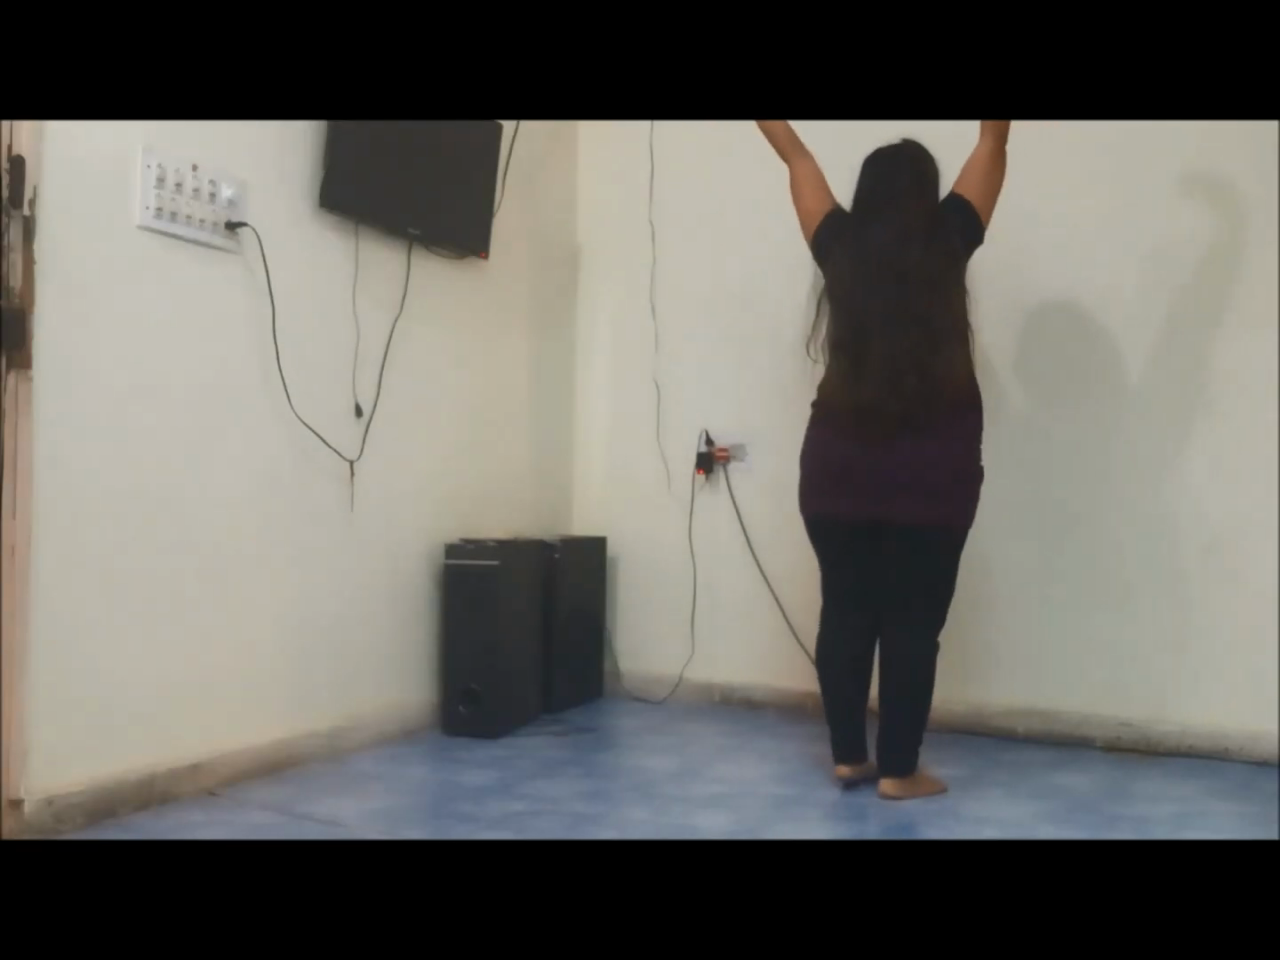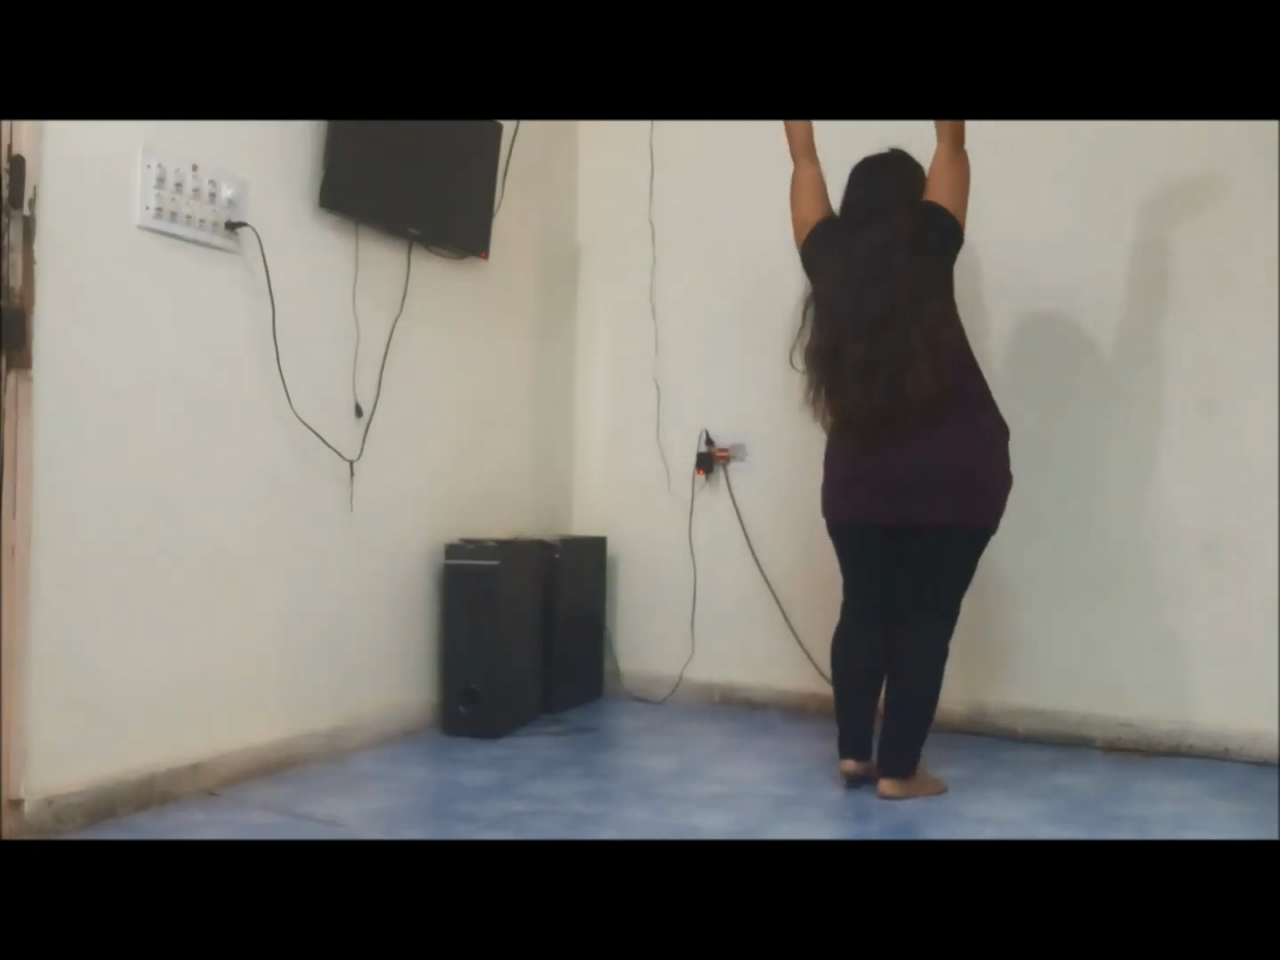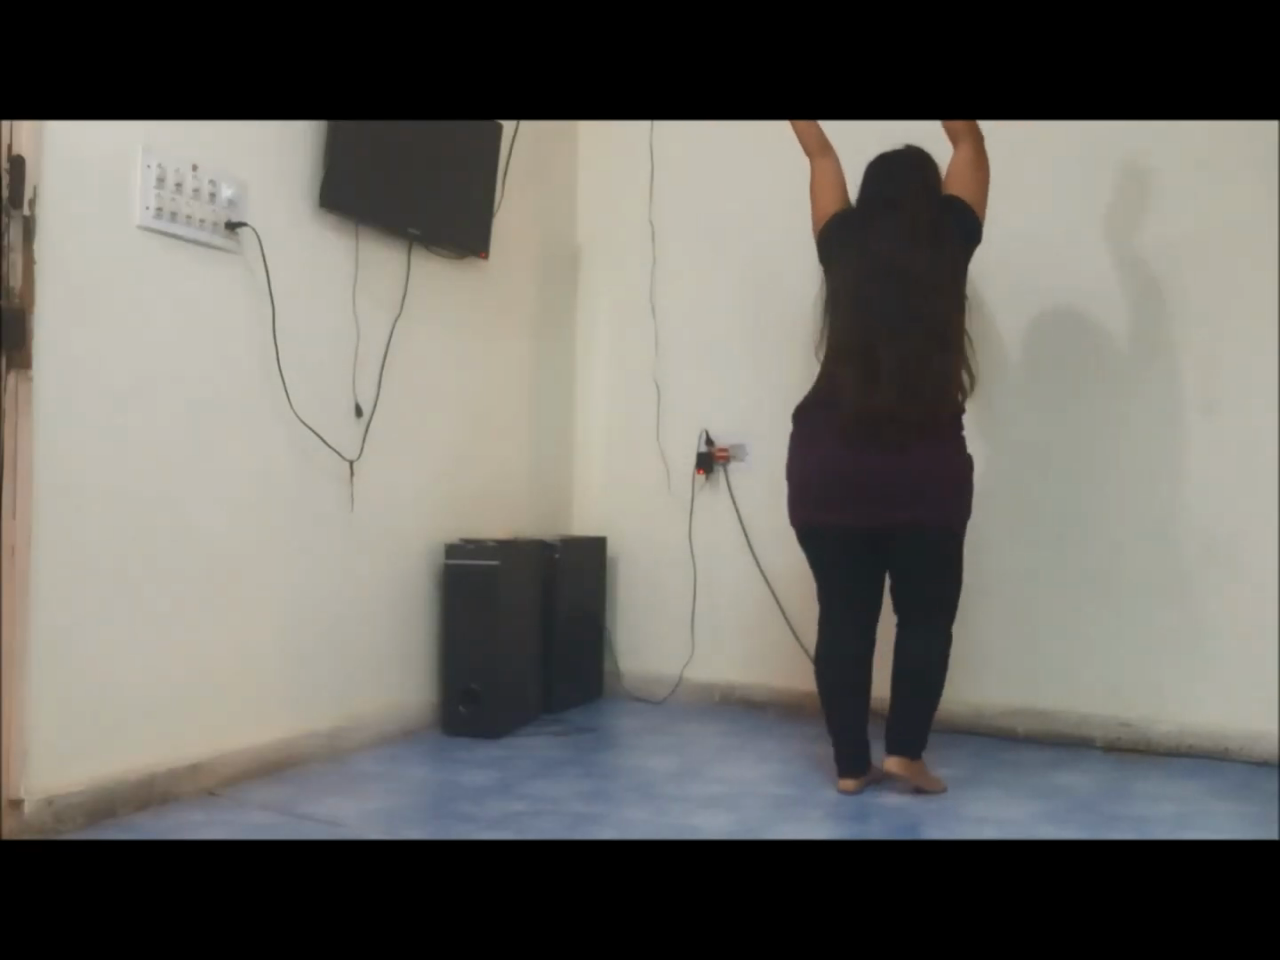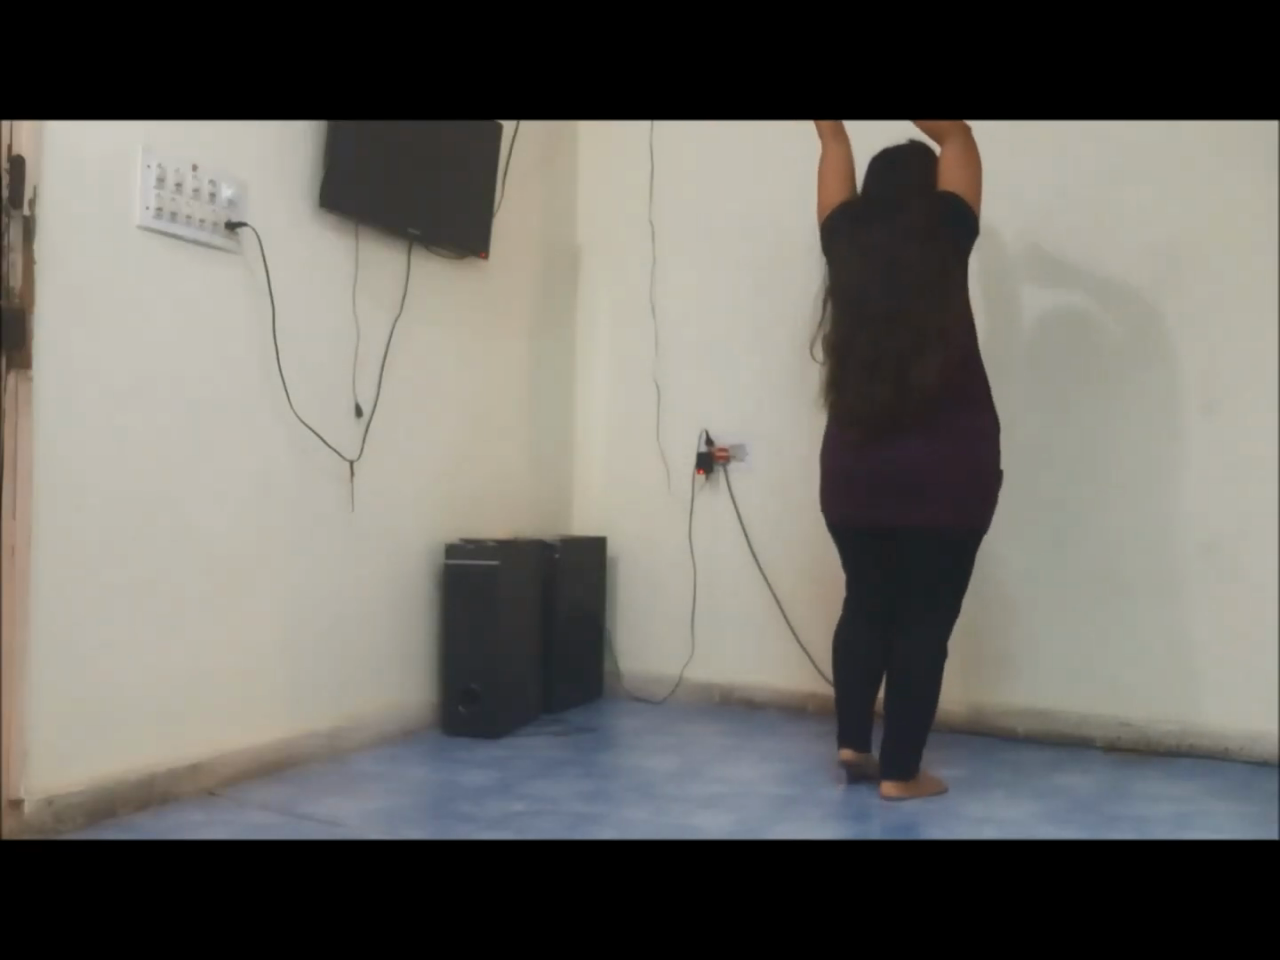
dt=0.7s
person 1, frame 1
left shoulder: (839, 246)
right shoulder: (947, 242)
left elbow: (794, 155)
right elbow: (992, 141)
left wrist: (775, 131)
left hip: (837, 462)
right hip: (930, 470)
left knee: (845, 610)
right knee: (913, 621)
left ankle: (848, 754)
right ankle: (898, 768)
person 1, frame 2
left shoulder: (827, 256)
right shoulder: (929, 249)
left elbow: (804, 158)
right elbow: (951, 146)
left hip: (859, 471)
right hip: (952, 471)
left knee: (864, 612)
right knee: (925, 620)
left ankle: (854, 751)
right ankle: (898, 768)
person 1, frame 3
left shoulder: (842, 246)
right shoulder: (946, 245)
left elbow: (820, 154)
right elbow: (970, 146)
left wrist: (809, 132)
left hip: (829, 466)
right hip: (925, 469)
left knee: (843, 617)
right knee: (926, 615)
left ankle: (850, 764)
right ankle: (905, 752)
person 1, frame 4
left shoulder: (846, 242)
right shoulder: (945, 238)
left elbow: (833, 144)
right elbow: (957, 138)
left hip: (854, 463)
right hip: (944, 469)
left knee: (865, 606)
right knee: (923, 620)
left ankle: (852, 743)
right ankle: (899, 770)
